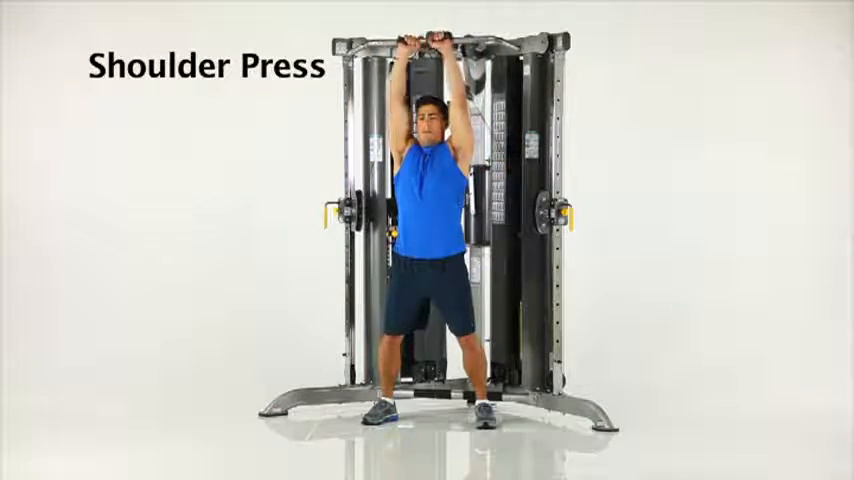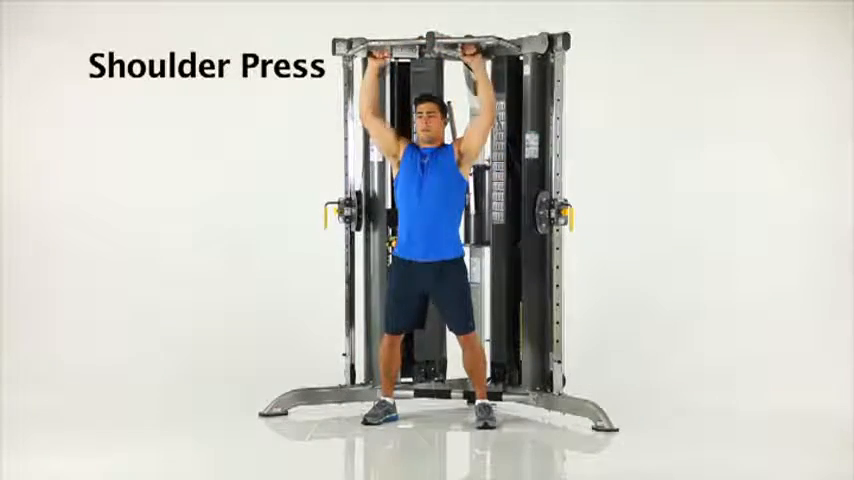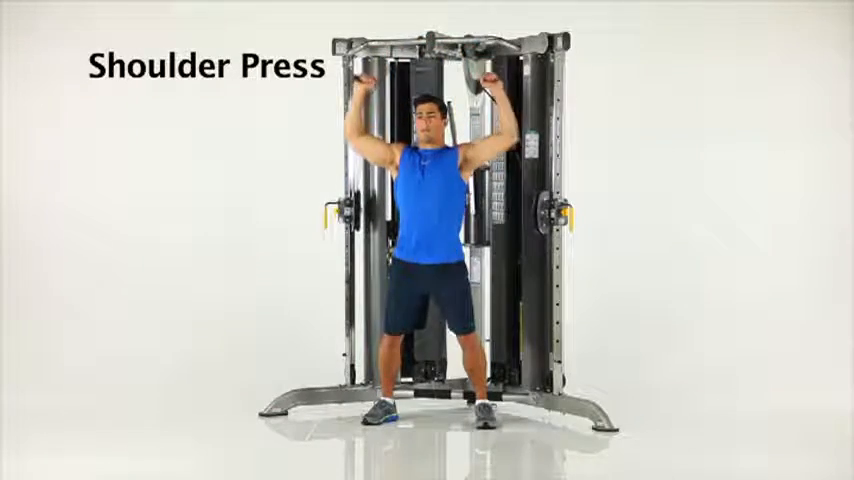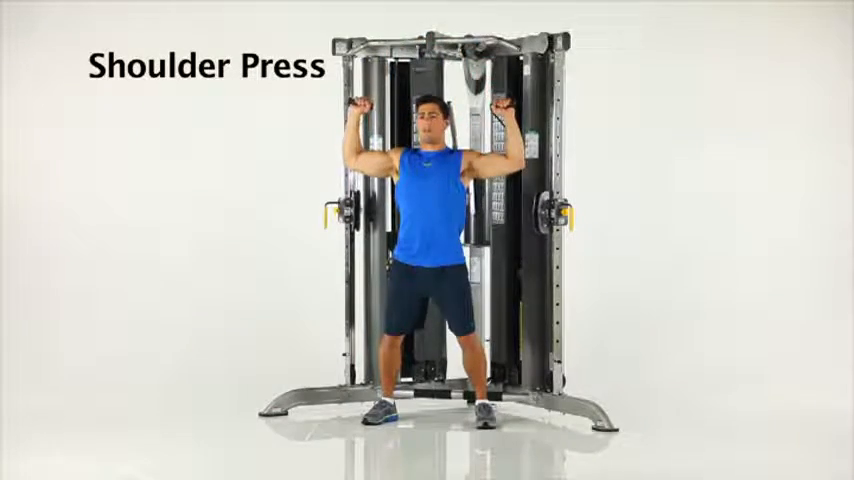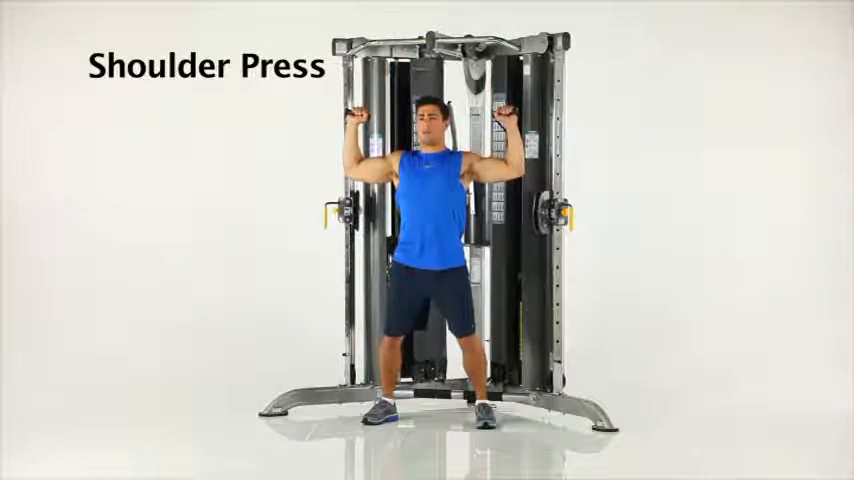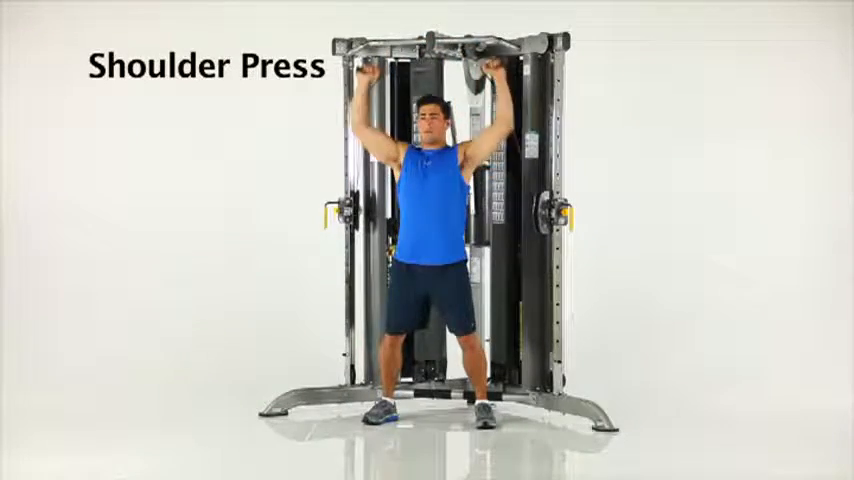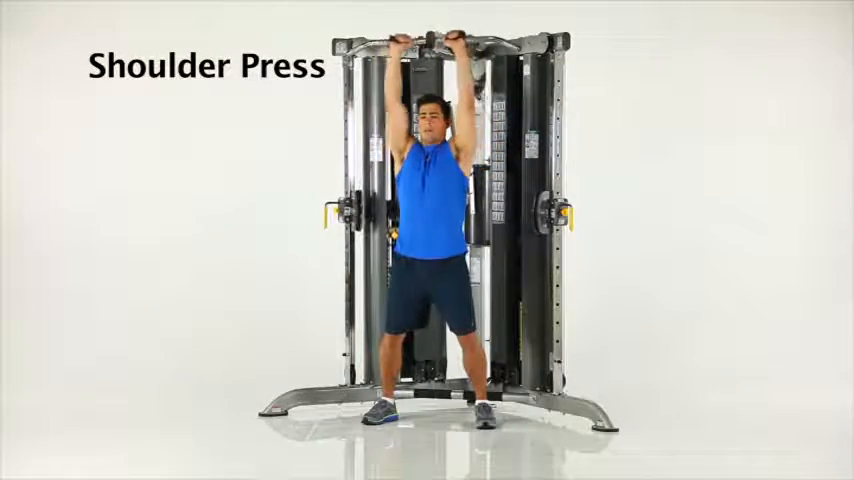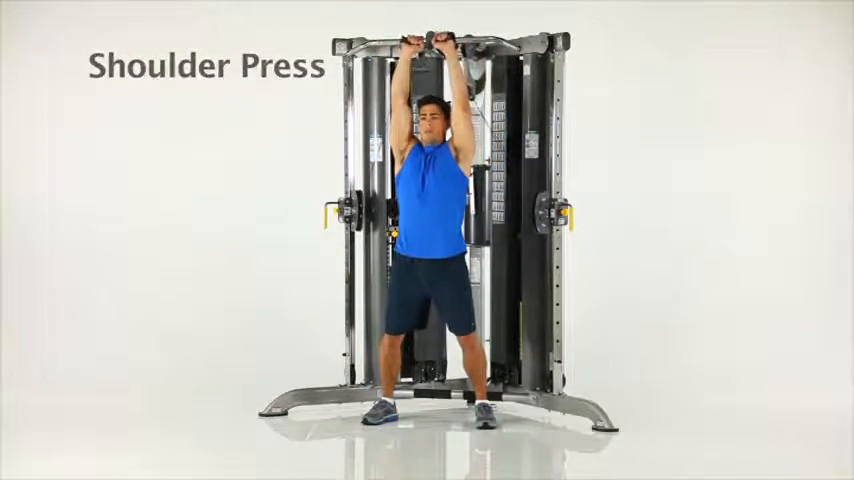
dt=0.4s
person 1, frame 1
left shoulder: (456, 153)
right shoulder: (403, 152)
left elbow: (460, 102)
right elbow: (395, 102)
left wrist: (448, 53)
right wrist: (403, 54)
left hip: (448, 263)
right hip: (406, 262)
left knee: (467, 337)
right knee: (391, 336)
left ankle: (482, 403)
right ankle: (386, 402)
person 1, frame 2
left shoulder: (459, 154)
right shoulder: (400, 153)
left elbow: (488, 113)
right elbow: (367, 115)
left wrist: (478, 67)
right wrist: (374, 68)
left hip: (448, 264)
right hip: (406, 263)
left knee: (467, 336)
right knee: (391, 335)
left ankle: (482, 402)
right ankle: (386, 402)
person 1, frame 3
left shoulder: (461, 157)
right shoulder: (397, 156)
left elbow: (509, 137)
right elbow: (354, 137)
left wrist: (498, 93)
right wrist: (359, 93)
left hip: (449, 265)
right hip: (406, 264)
left knee: (467, 337)
right knee: (391, 336)
left ankle: (482, 403)
right ankle: (386, 402)
person 1, frame 4
left shoulder: (464, 161)
right shoulder: (398, 159)
left elbow: (515, 162)
right elbow: (352, 159)
left wrist: (509, 119)
right wrist: (354, 116)
left hip: (450, 266)
right hip: (406, 265)
left knee: (467, 337)
right knee: (391, 336)
left ankle: (482, 402)
right ankle: (386, 402)
person 1, frame 5
left shoulder: (464, 163)
right shoulder: (399, 162)
left elbow: (515, 169)
right elbow: (352, 169)
left wrist: (511, 127)
right wrist: (352, 126)
left hip: (450, 268)
right hip: (406, 267)
left knee: (468, 338)
right knee: (391, 337)
left ankle: (482, 402)
right ankle: (386, 402)
person 1, frame 6
left shoulder: (462, 157)
right shoulder: (401, 156)
left elbow: (503, 126)
right elbow: (361, 127)
left wrist: (499, 80)
right wrist: (365, 83)
left hip: (450, 265)
right hip: (406, 264)
left knee: (468, 337)
right knee: (392, 336)
left ankle: (482, 402)
right ankle: (387, 402)
person 1, frame 7
left shoulder: (458, 153)
right shoulder: (404, 152)
left elbow: (467, 102)
right elbow: (393, 102)
left wrist: (461, 52)
right wrist: (395, 54)
left hip: (449, 263)
right hip: (407, 262)
left knee: (468, 336)
right knee: (392, 335)
left ankle: (482, 402)
right ankle: (387, 402)
person 1, frame 8
left shoulder: (457, 153)
right shoulder: (405, 152)
left elbow: (462, 102)
right elbow: (397, 102)
left wrist: (450, 54)
right wrist: (407, 55)
left hip: (448, 263)
right hip: (406, 262)
left knee: (467, 336)
right knee: (392, 335)
left ankle: (482, 402)
right ankle: (386, 401)
